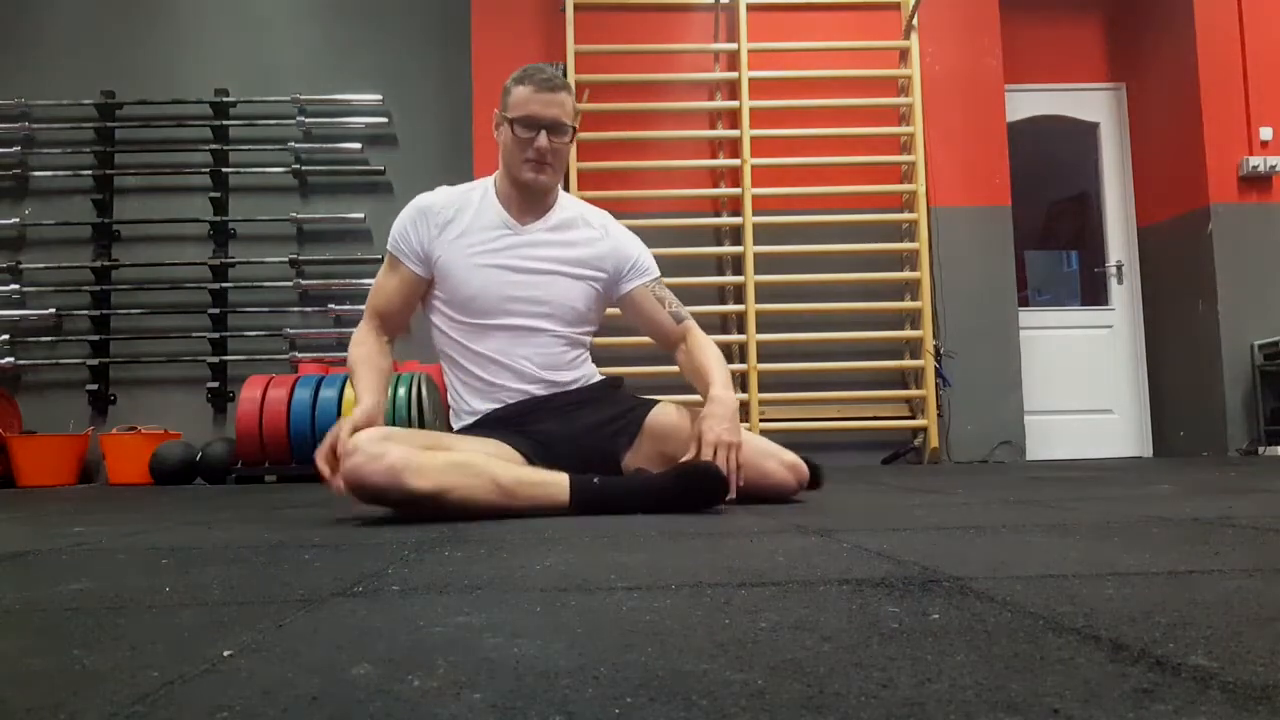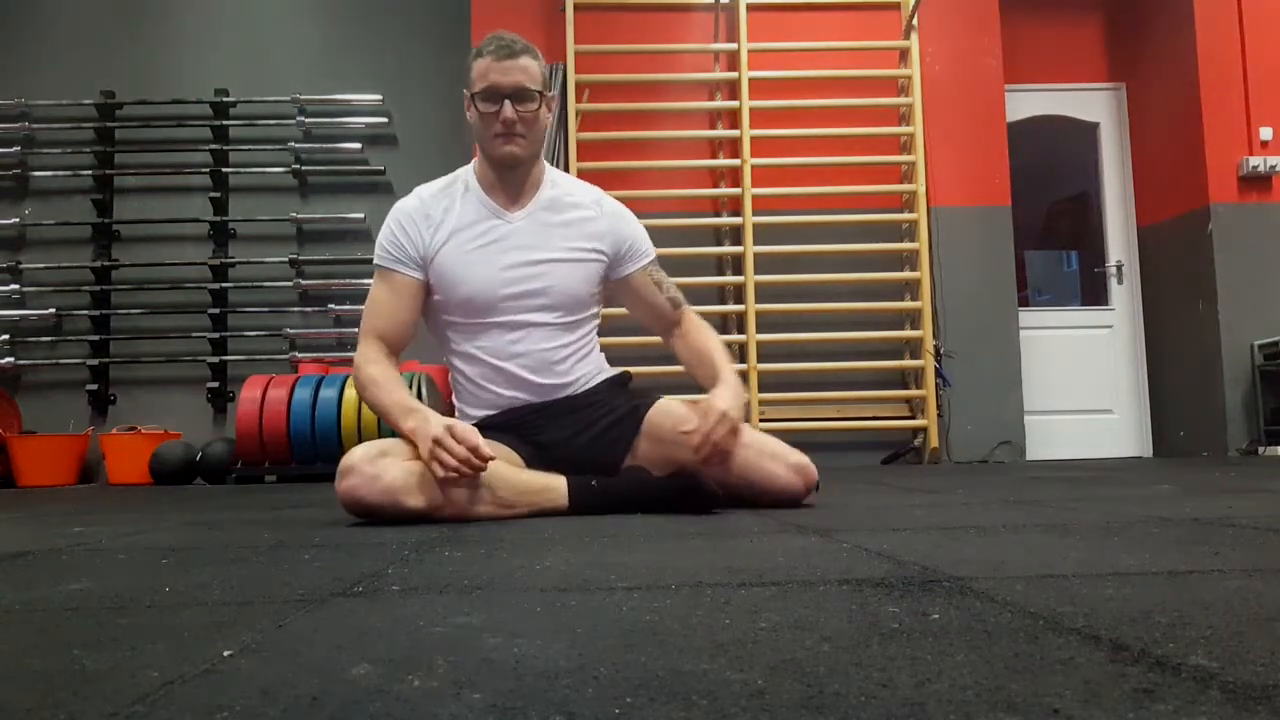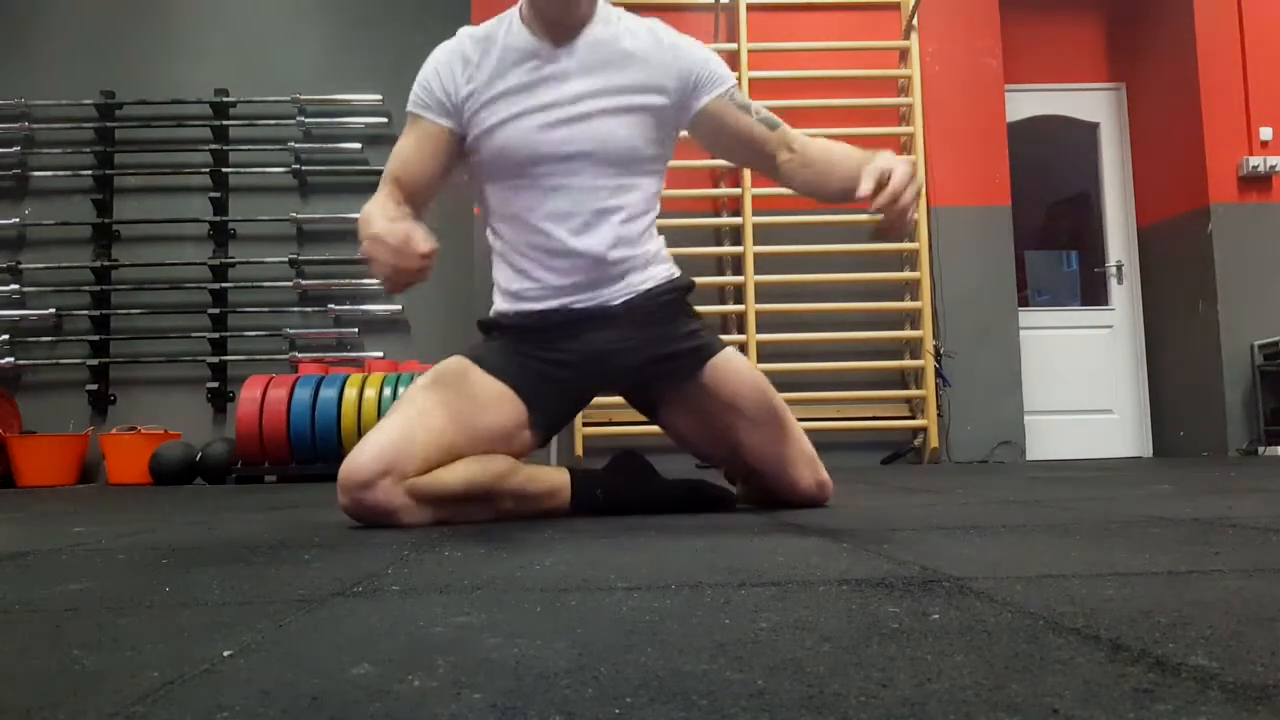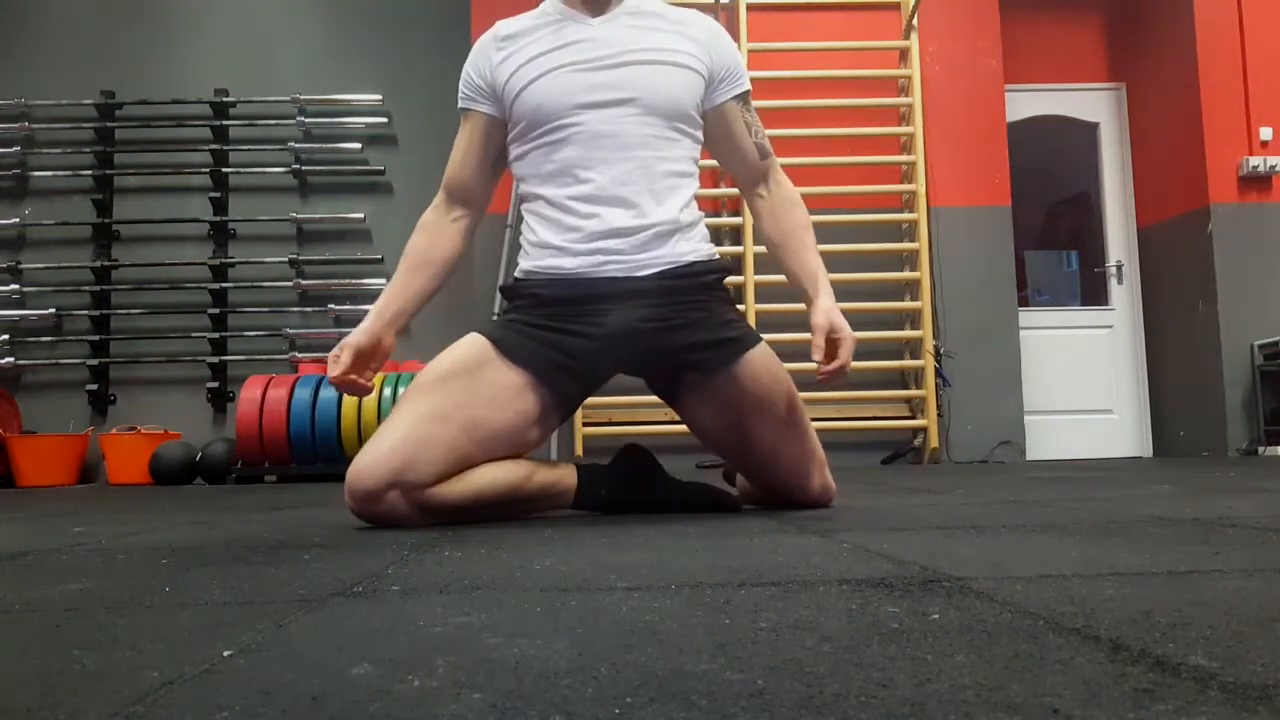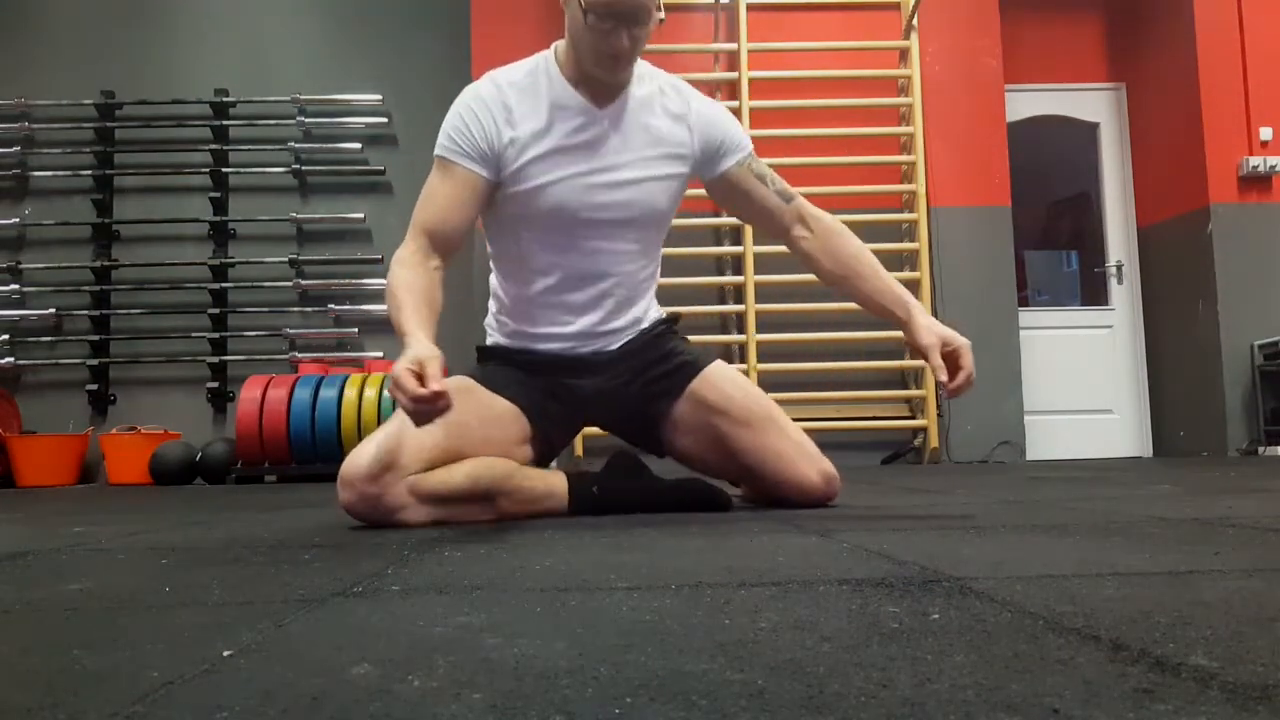
dt=1s
person 1, frame 1
left shoulder: (607, 237)
right shoulder: (432, 217)
left elbow: (685, 337)
right elbow: (376, 329)
left wrist: (721, 397)
right wrist: (366, 407)
left hip: (594, 411)
right hip: (492, 434)
left knee: (785, 473)
right knee: (362, 460)
right ankle: (609, 490)
person 1, frame 2
left shoulder: (603, 214)
right shoulder: (419, 218)
left elbow: (679, 322)
right elbow: (375, 353)
left wrist: (726, 381)
right wrist: (421, 422)
left hip: (601, 407)
right hip: (495, 435)
left knee: (792, 476)
right knee: (359, 478)
right ankle: (607, 492)
person 1, frame 3
left shoulder: (665, 51)
right shoulder: (461, 62)
left elbow: (786, 153)
right elbow: (392, 199)
left wrist: (873, 163)
right wrist: (385, 235)
left hip: (647, 313)
right hip: (528, 334)
left knee: (805, 488)
right knee: (368, 487)
right ankle: (603, 491)
person 1, frame 4
right shoulder: (501, 48)
left elbow: (764, 184)
right elbow: (456, 207)
left wrist: (820, 294)
right wrist: (379, 322)
left hip: (684, 294)
right hip: (552, 304)
left knee: (807, 487)
right knee: (375, 488)
right ankle: (604, 486)
person 1, frame 5
left shoulder: (692, 114)
right shoulder: (492, 106)
left elbow: (801, 227)
right elbow: (424, 252)
left wrist: (913, 315)
right wrist: (417, 342)
left hip: (647, 353)
right hip: (524, 367)
left knee: (812, 483)
right knee: (369, 484)
right ankle: (599, 491)
